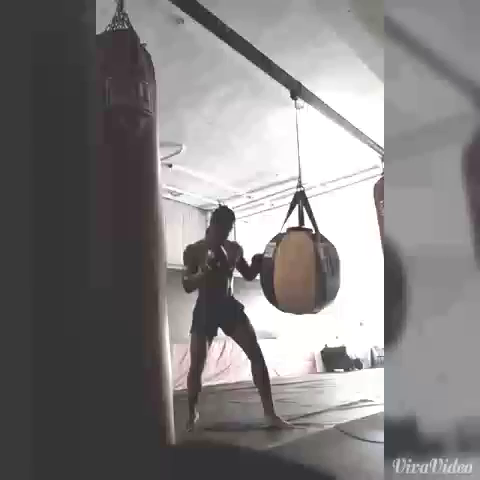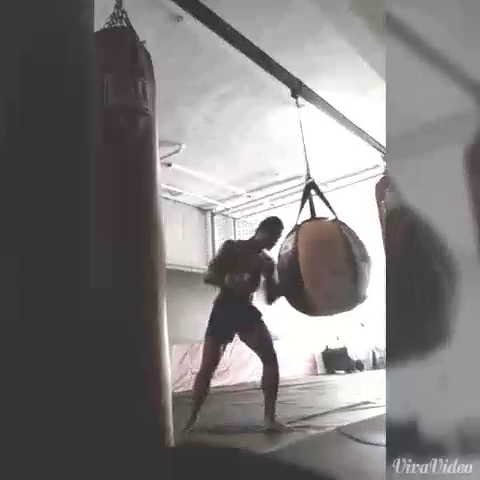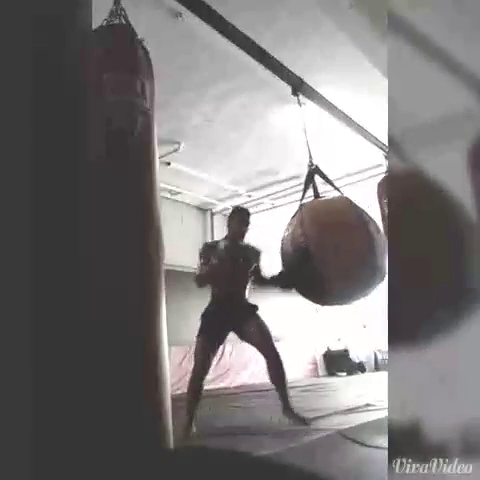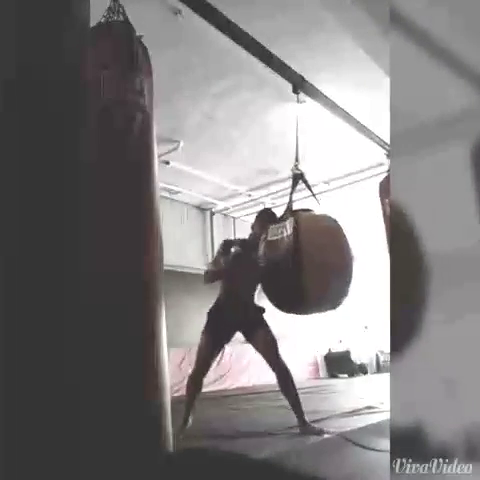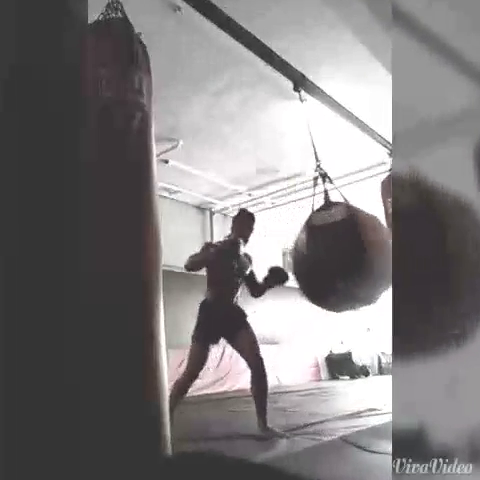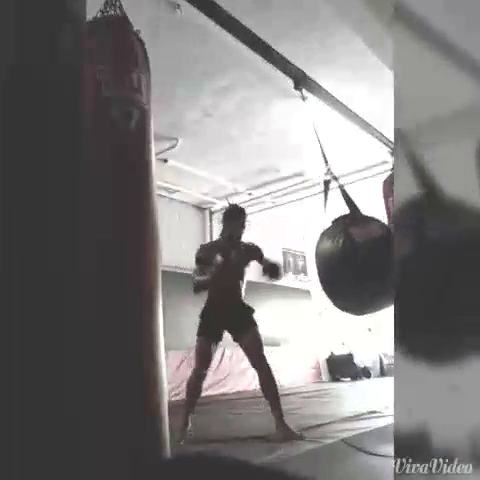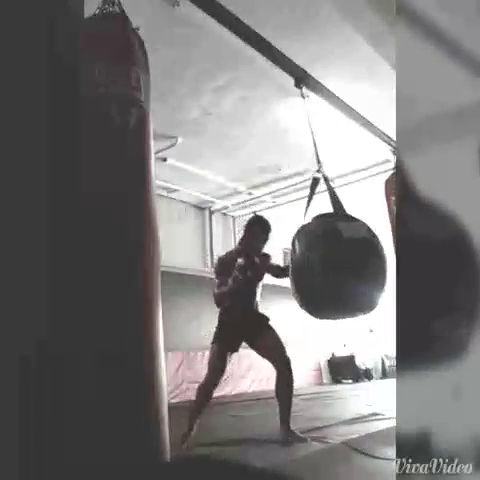
dt=0.7s
person 1, frame 1
left shoulder: (235, 248)
right shoulder: (194, 250)
left elbow: (248, 275)
right elbow: (187, 286)
left wrist: (258, 266)
right wrist: (204, 271)
left hip: (229, 305)
right hip: (205, 308)
left knee: (256, 353)
right knee: (197, 365)
left ankle: (270, 414)
right ankle: (192, 414)
person 1, frame 2
left shoulder: (268, 263)
right shoulder: (231, 248)
left elbow: (270, 298)
right elbow: (209, 276)
left wrist: (282, 289)
right wrist: (233, 281)
left hip: (247, 310)
right hip: (224, 310)
left knee: (270, 358)
right knee: (207, 368)
left ankle: (270, 418)
right ankle: (193, 417)
person 1, frame 3
left shoulder: (251, 252)
right shoulder: (210, 248)
left elbow: (260, 280)
right elbow: (199, 281)
left wrist: (278, 280)
right wrist: (218, 261)
left hip: (241, 309)
right hip: (216, 311)
left knee: (271, 352)
right knee: (199, 370)
left ankle: (287, 407)
right ankle: (189, 424)
person 1, frame 4
right shoulder: (230, 247)
right elbow: (208, 277)
right wrist: (227, 262)
left hip: (249, 311)
right hip: (222, 310)
left knee: (278, 364)
right knee: (199, 369)
left ankle: (302, 421)
right ankle: (185, 419)
person 1, frame 5
left shoulder: (246, 259)
right shoulder: (214, 248)
left elbow: (255, 291)
right elbow: (189, 265)
left wrist: (269, 282)
right wrist: (217, 252)
left hip: (233, 313)
right hip: (210, 312)
left knee: (257, 363)
right knee: (192, 371)
left ankle: (262, 424)
person 1, frame 6
left shoulder: (249, 249)
right shoulder: (207, 250)
left elbow: (273, 273)
right elbow: (196, 286)
left wrist: (268, 265)
right wrist: (215, 272)
left hip: (238, 308)
right hip: (213, 309)
left knee: (260, 363)
right knee: (200, 369)
left ankle: (280, 424)
right ankle: (185, 423)
person 1, frame 7
left shoulder: (263, 258)
right shoulder: (226, 261)
left elbow: (280, 272)
right elbow: (218, 300)
right wrist: (234, 281)
left hip: (254, 318)
right hip: (230, 320)
left knee: (284, 364)
right knee: (213, 377)
left ankle: (285, 429)
right ankle: (189, 430)
